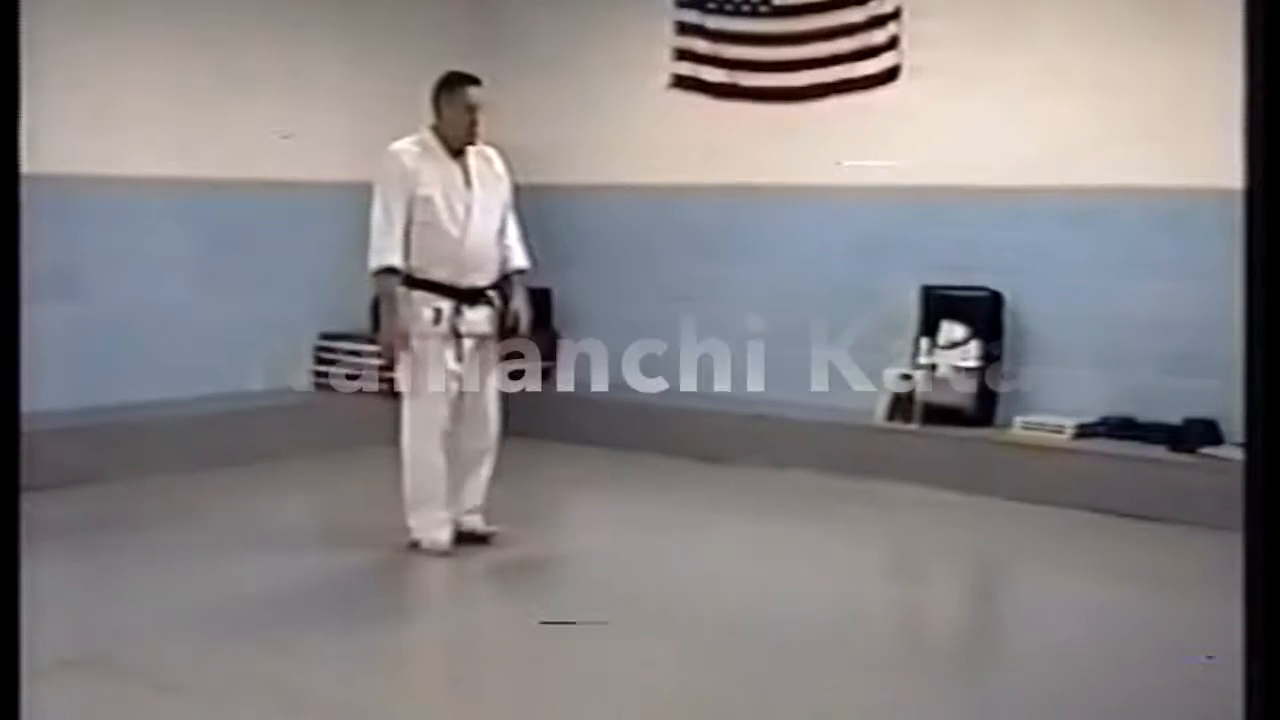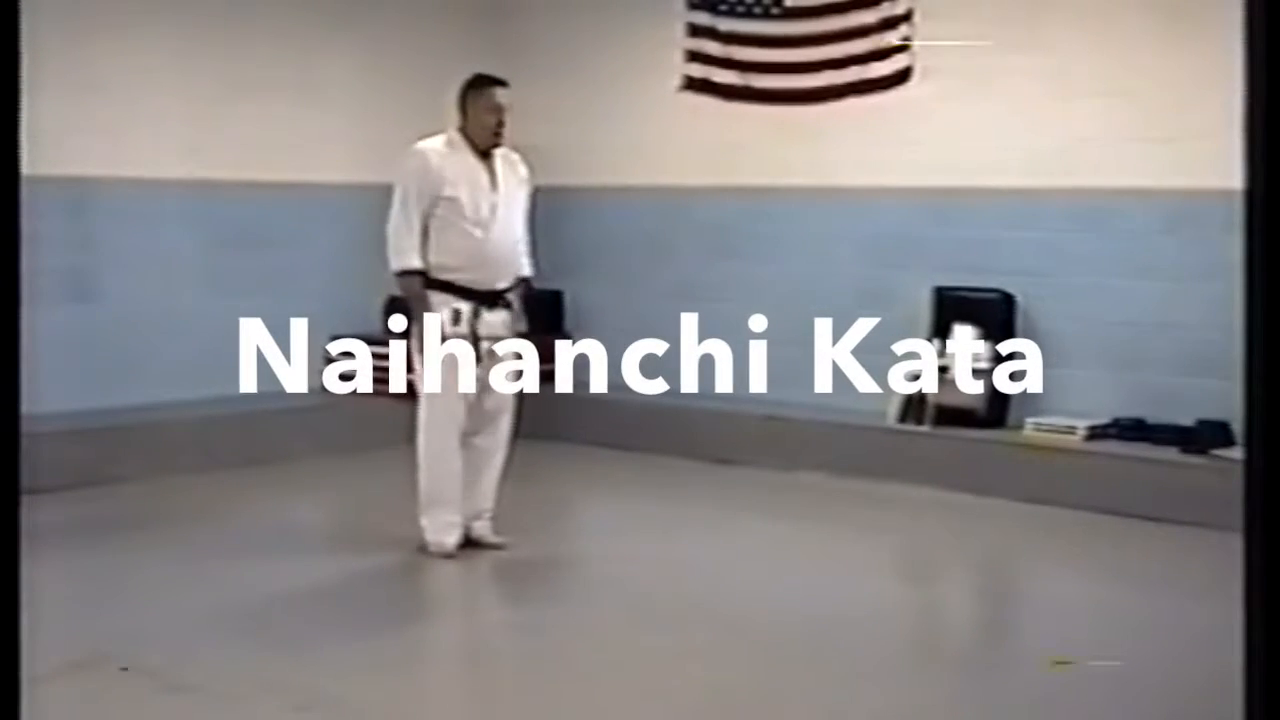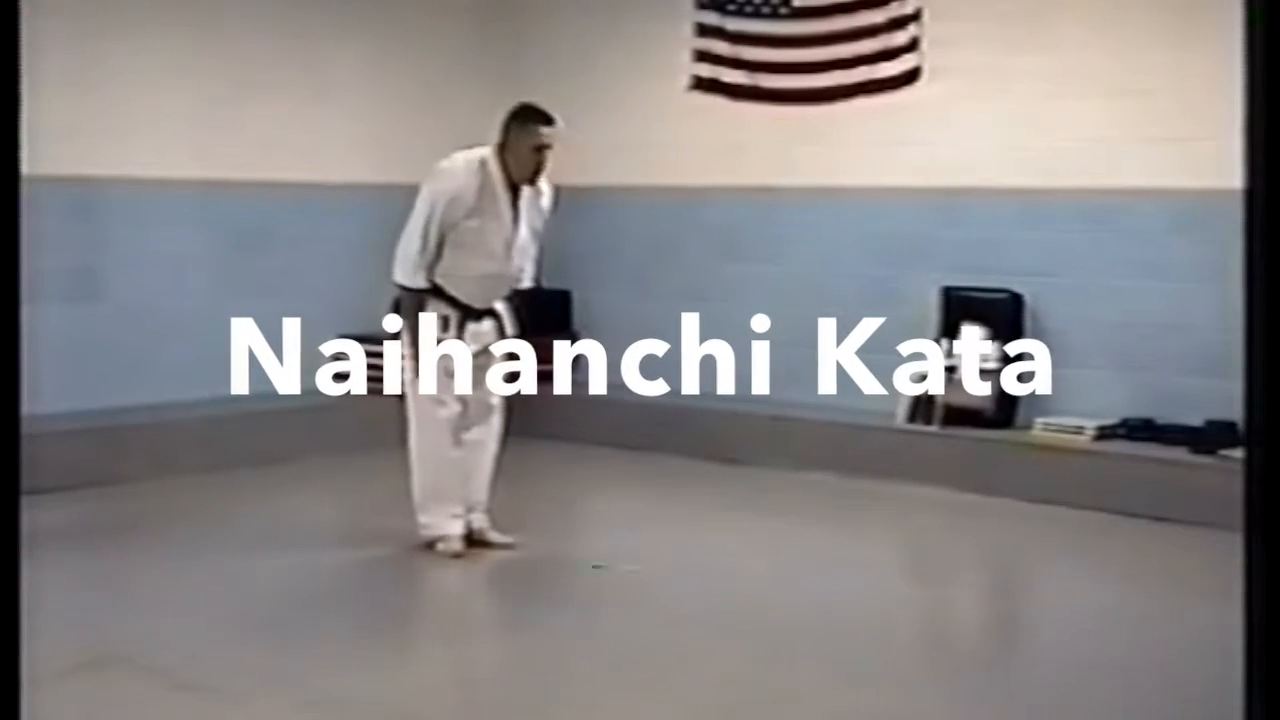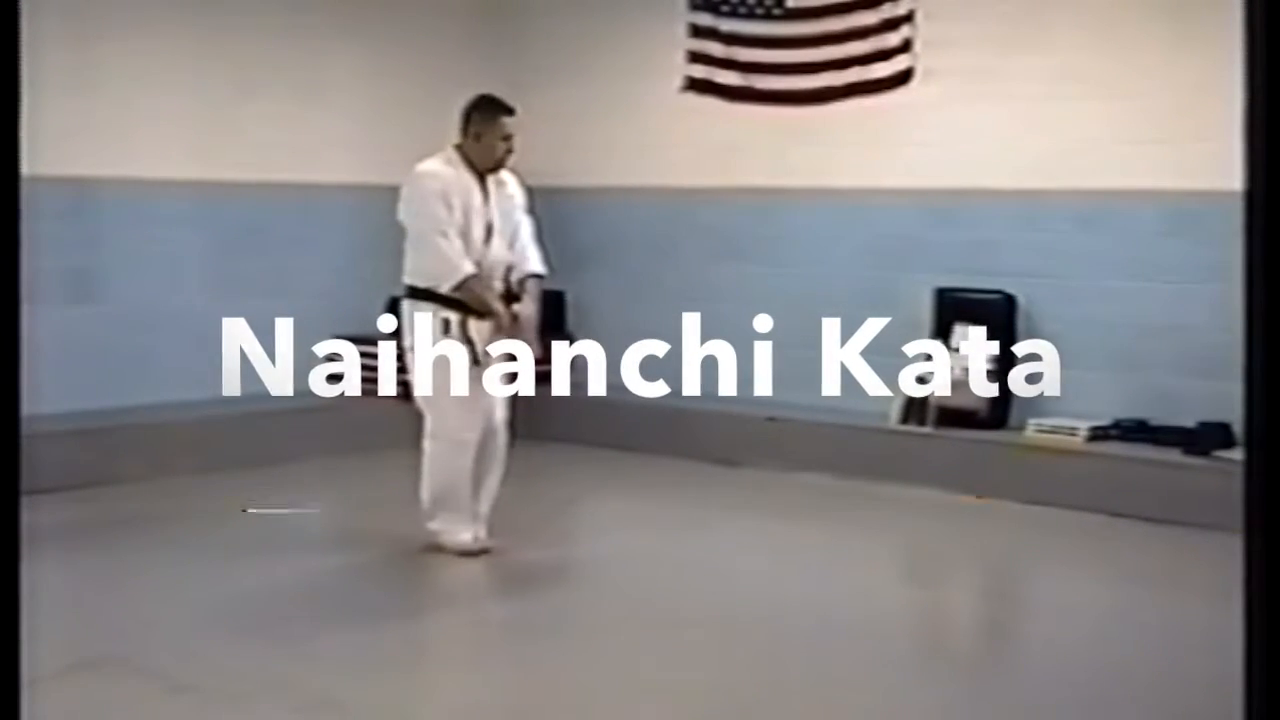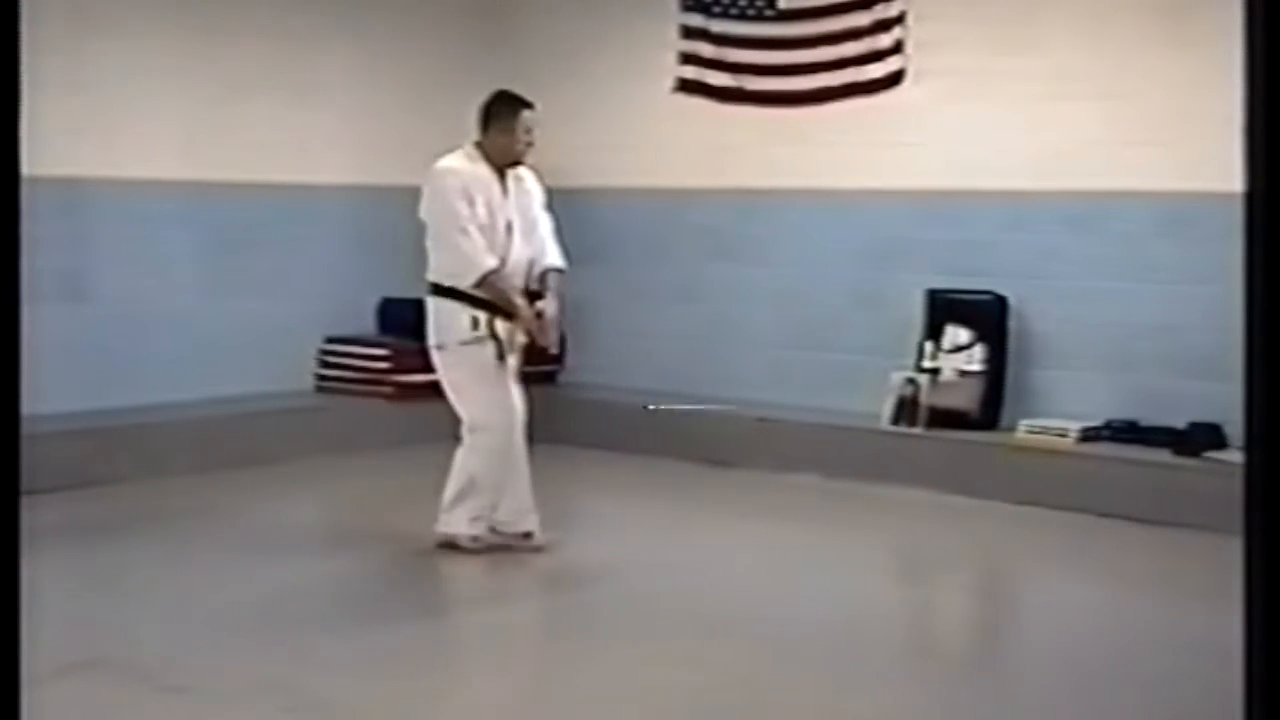
dt=1s
person 1, frame 1
left shoulder: (492, 163)
right shoulder: (403, 160)
left elbow: (508, 235)
right elbow: (386, 243)
left wrist: (517, 295)
right wrist: (390, 314)
left hip: (481, 311)
right hip: (428, 311)
left knee: (480, 420)
right knee: (426, 423)
left ankle: (465, 514)
right ankle: (429, 527)
person 1, frame 2
left shoulder: (515, 167)
right shoulder: (428, 160)
right elbow: (404, 243)
left wrist: (517, 308)
right wrist: (422, 316)
left hip: (498, 314)
right hip: (448, 312)
left knee: (492, 422)
right knee: (443, 422)
left ankle: (477, 520)
right ankle: (440, 529)
person 1, frame 3
left shoulder: (539, 192)
right shoulder: (456, 179)
right elbow: (413, 258)
left wrist: (511, 318)
right wrist: (417, 332)
left hip: (488, 317)
right hip: (437, 314)
left knee: (484, 417)
right knee: (438, 418)
left ankle: (474, 519)
right ankle: (441, 525)
person 1, frame 4
left shoulder: (507, 185)
right shoulder: (429, 180)
left elbow: (524, 249)
right elbow: (446, 263)
left wrist: (527, 304)
right wrist: (500, 311)
left hip: (489, 323)
right hip: (439, 320)
left knee: (492, 426)
right knee: (454, 426)
left ankle: (471, 522)
right ankle: (450, 527)
person 1, frame 5
left shoulder: (525, 181)
right shoulder: (450, 176)
left elbow: (542, 243)
right elbow: (468, 258)
left wrist: (550, 299)
right wrist: (521, 306)
left hip: (502, 318)
right hip: (463, 316)
left knee: (488, 425)
right knee: (499, 420)
left ankle: (459, 525)
right ankle: (512, 523)
